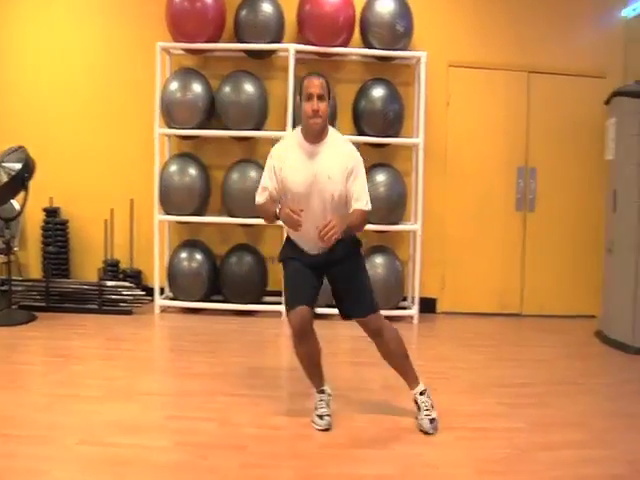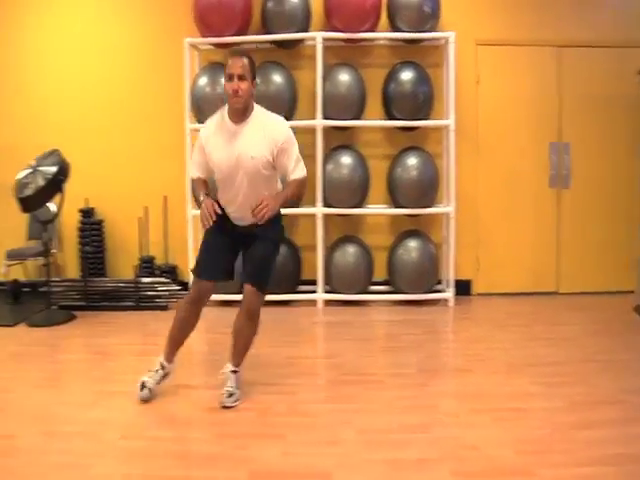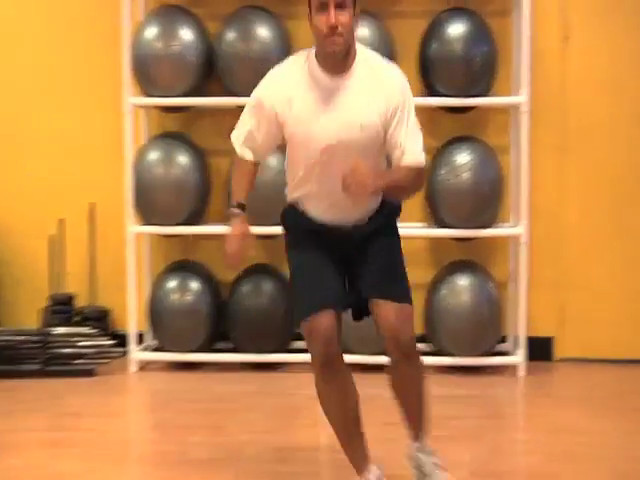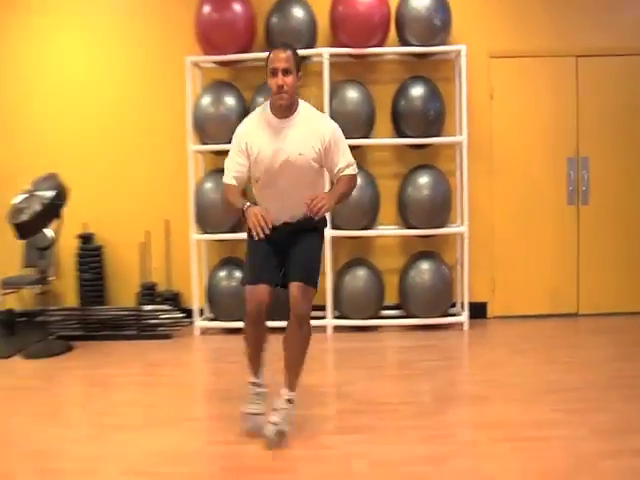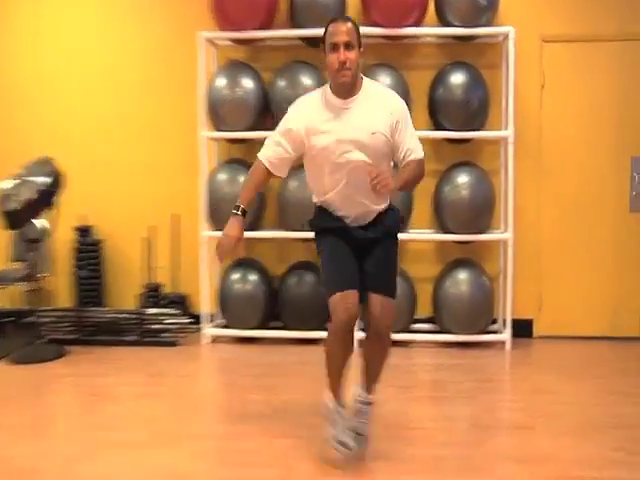
dt=1s
person 1, frame 1
left shoulder: (347, 153)
right shoulder: (282, 152)
left elbow: (362, 212)
right elbow: (262, 204)
left wrist: (342, 225)
right wrist: (279, 212)
left hip: (343, 248)
right hip: (300, 250)
left knee: (374, 325)
right knee: (299, 320)
left ankle: (418, 391)
right ankle: (321, 393)
person 1, frame 2
left shoulder: (275, 129)
right shoulder: (209, 131)
left elbow: (298, 181)
right elbow: (197, 176)
left wrist: (277, 199)
right wrist: (203, 199)
left hip: (263, 224)
right hip: (224, 218)
left knee: (252, 300)
right knee: (198, 293)
left ankle: (233, 371)
right ankle: (164, 365)
person 1, frame 3
left shoulder: (387, 83)
right shoulder: (280, 85)
left elbow: (414, 174)
right elbow: (247, 151)
left wrist: (377, 181)
right wrist: (239, 213)
left hip: (371, 222)
right hip: (309, 227)
left knee: (399, 335)
right knee: (324, 345)
person 1, frame 4
left shoulder: (322, 126)
right shoulder: (249, 128)
left elbow: (348, 173)
right elbow: (231, 184)
left wrist: (331, 196)
right wrist: (246, 208)
left hip: (306, 227)
right hip: (265, 228)
left knee: (298, 307)
right knee: (256, 303)
left ankle: (287, 400)
right ankle: (256, 386)
person 1, frame 5
left shoulder: (388, 103)
right shoulder: (304, 112)
left elbow: (417, 164)
right elbow: (266, 164)
left wrist: (397, 181)
right wrist: (237, 215)
left hip: (379, 223)
right hip: (334, 225)
left knee: (380, 316)
right knee: (343, 311)
left ankle: (365, 399)
right ankle: (336, 404)
